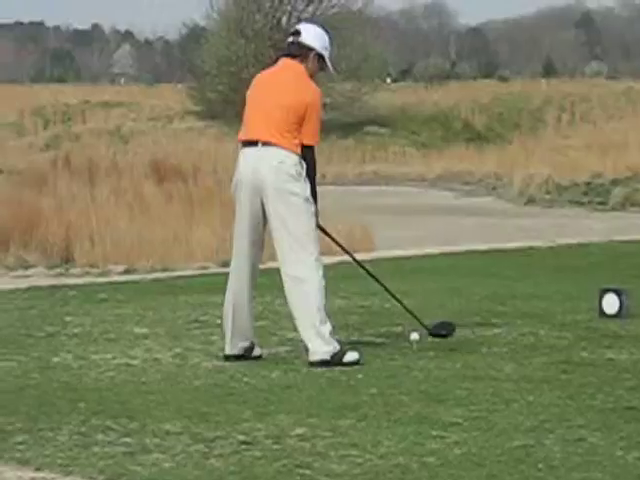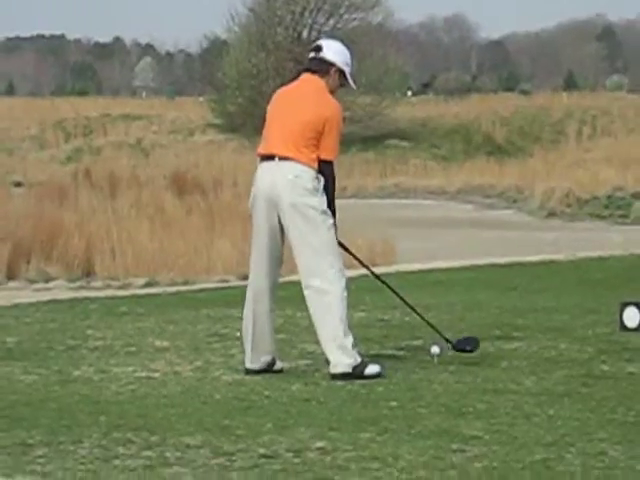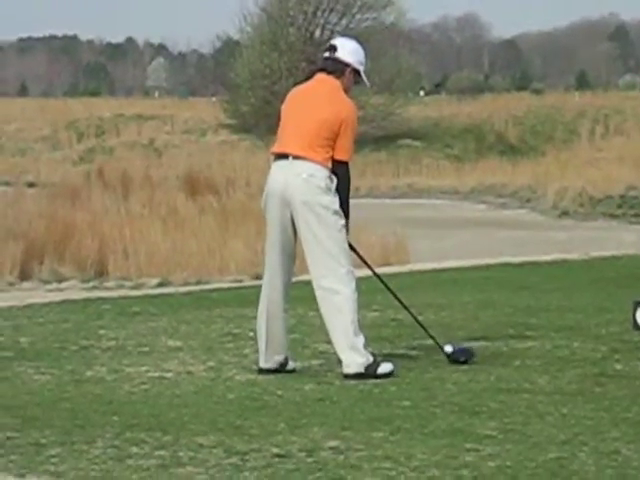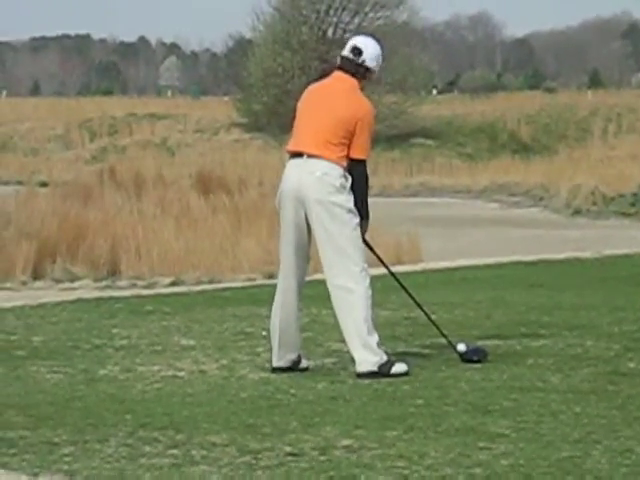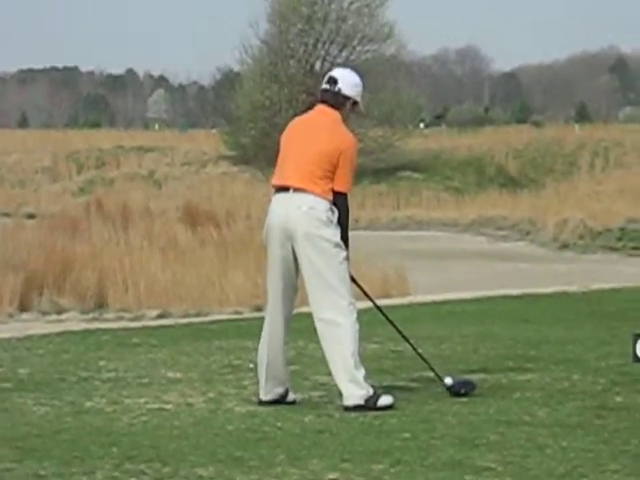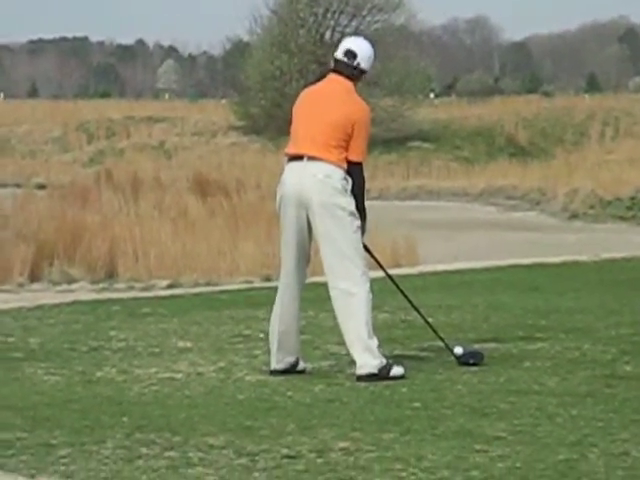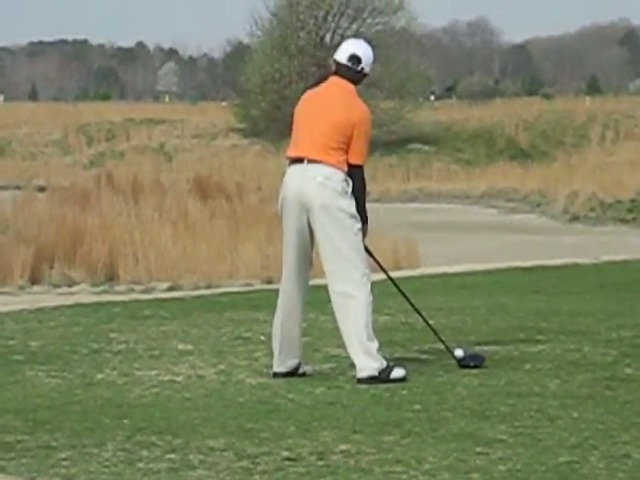
dt=0.7s
person 1, frame 1
left shoulder: (261, 79)
right shoulder: (310, 91)
right elbow: (307, 151)
right wrist: (312, 201)
left hip: (247, 162)
right hip: (281, 166)
left knee: (243, 258)
right knee: (302, 260)
left ankle: (238, 342)
right ankle: (321, 348)
person 1, frame 2
left shoulder: (280, 94)
right shoulder: (330, 106)
right elbow: (326, 165)
right wrist: (330, 214)
left hip: (265, 177)
right hip: (298, 180)
left knee: (262, 275)
right knee: (325, 275)
left ankle: (258, 356)
right ankle: (343, 360)
person 1, frame 3
left shoulder: (295, 93)
right shoulder: (345, 107)
right elbow: (340, 167)
right wrist: (343, 215)
left hip: (278, 176)
right hip: (311, 181)
left knee: (275, 273)
right knee: (335, 275)
left ankle: (271, 356)
right ankle: (355, 360)
person 1, frame 4
left shoulder: (312, 91)
right shoulder: (362, 106)
right elbow: (357, 166)
right wrist: (362, 215)
left hip: (293, 175)
right hip: (326, 179)
left knee: (290, 272)
right knee: (349, 273)
left ankle: (284, 355)
right ankle: (369, 359)
person 1, frame 5
left shoulder: (294, 125)
right shoulder: (344, 139)
right elbow: (339, 197)
right wrist: (343, 244)
left hip: (279, 208)
right hip: (312, 213)
left knee: (277, 305)
right knee: (336, 307)
left ankle: (272, 387)
right ankle: (355, 393)
person 1, frame 6
left shoulder: (306, 94)
right shoulder: (358, 108)
right elbow: (354, 166)
right wrist: (360, 214)
left hip: (292, 177)
right hip: (326, 180)
left knee: (290, 273)
right knee: (349, 275)
left ankle: (283, 357)
right ankle: (369, 361)
person 1, frame 7
left shoulder: (308, 97)
right shoulder: (359, 110)
right elbow: (355, 169)
right wrist: (362, 217)
left hip: (293, 179)
right hip: (327, 183)
left knee: (293, 276)
right knee: (350, 278)
left ankle: (285, 360)
right ankle: (368, 365)
